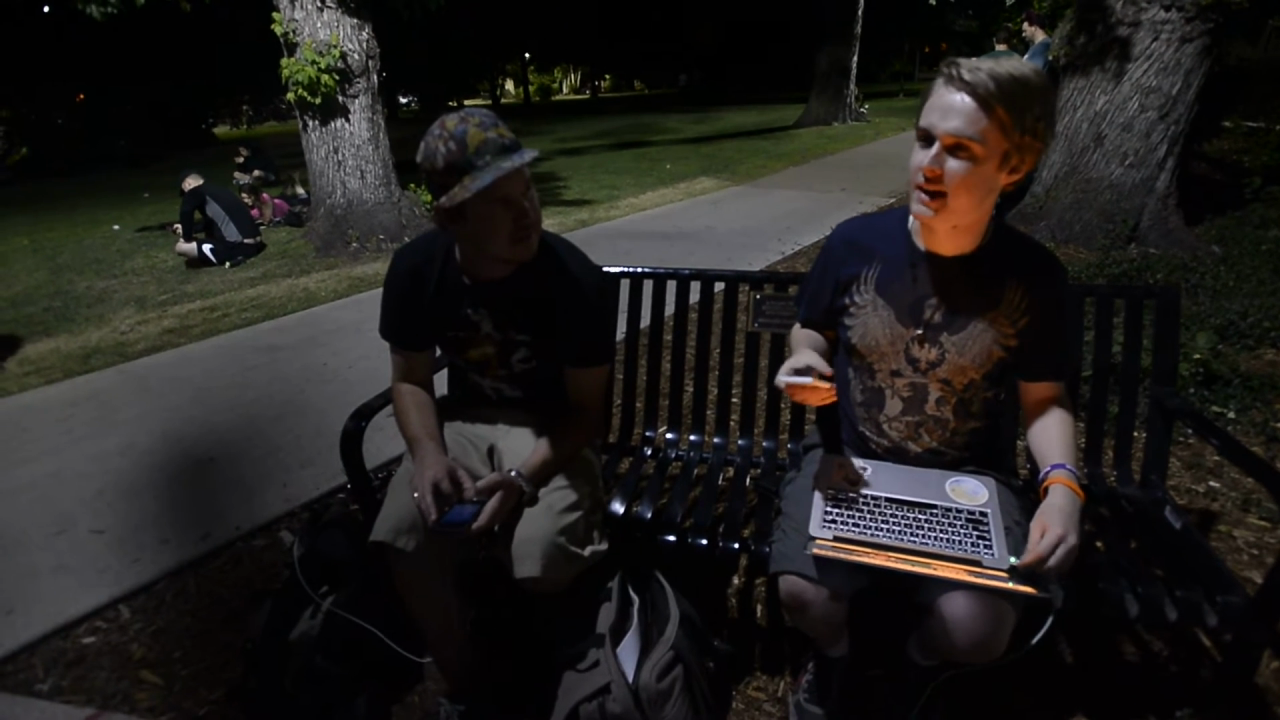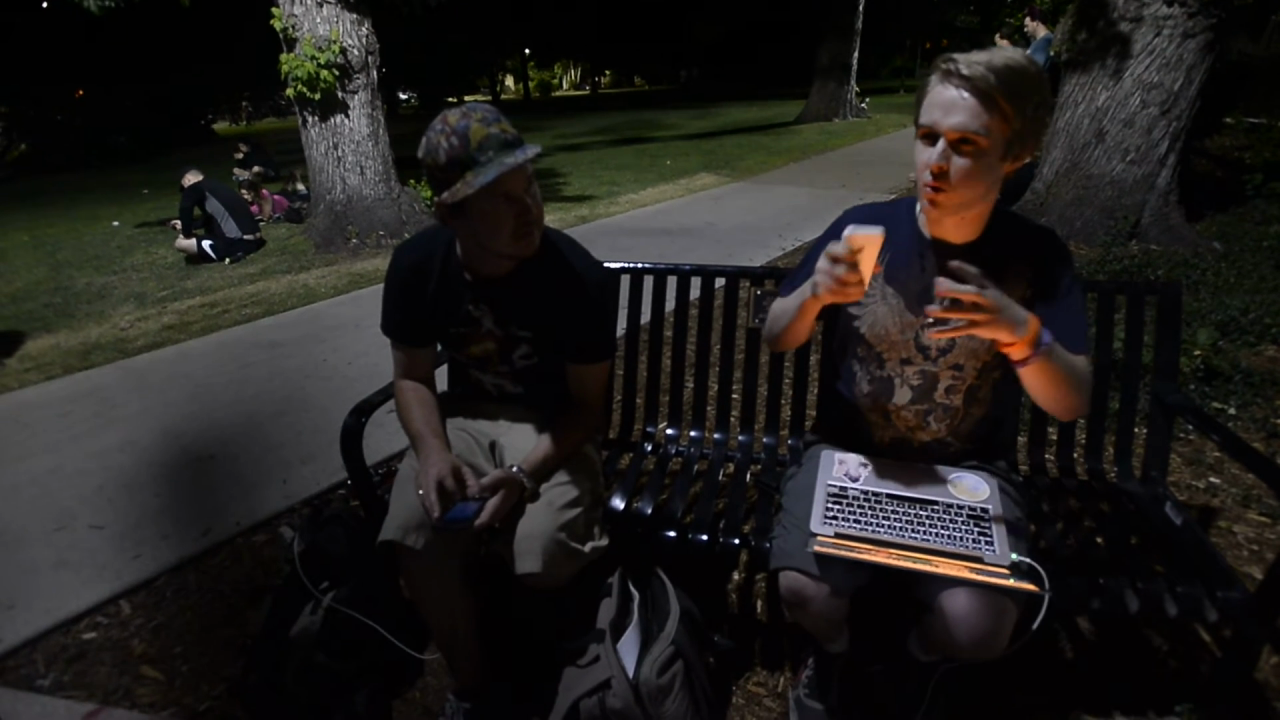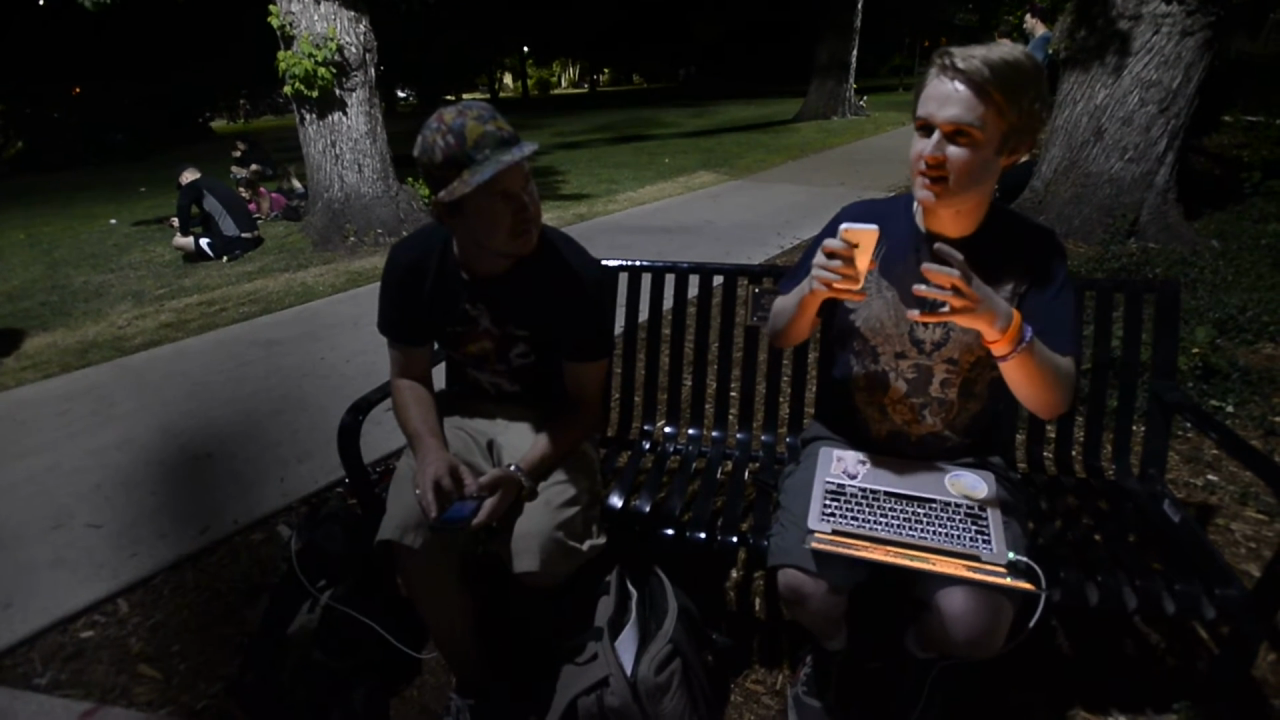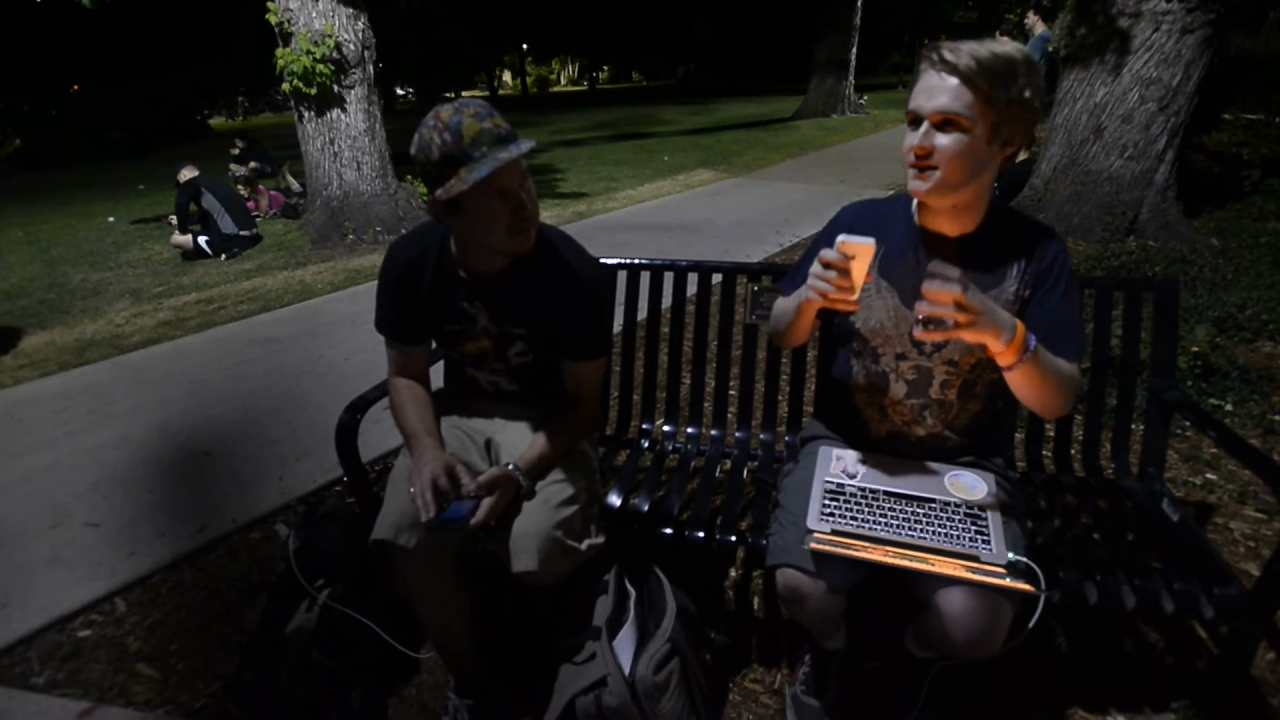
dt=0.5s
person 1, frame 1
left shoulder: (1033, 274)
right shoulder: (856, 243)
left elbow: (1043, 400)
right elbow: (811, 334)
left wrist: (1062, 485)
right wrist: (804, 360)
left hip: (966, 477)
right hip: (848, 459)
left knee: (976, 631)
right knee: (804, 596)
right ankle: (835, 656)
person 1, frame 2
left shoulder: (1039, 256)
right shoulder: (863, 227)
left elbow: (1072, 402)
right elbow: (777, 338)
left wrist: (1017, 329)
right wrist: (812, 295)
left hip: (966, 470)
right hip: (848, 452)
left knee: (978, 627)
right knee: (805, 592)
left ankle: (913, 662)
right ankle: (833, 652)
person 1, frame 3
left shoulder: (1033, 252)
right shoulder: (861, 223)
left elbow: (1053, 401)
right elbow: (780, 336)
left wrist: (998, 322)
right wrist: (812, 290)
left hip: (962, 464)
right hip: (846, 445)
left knee: (976, 625)
right knee: (803, 588)
left ankle: (910, 657)
right ankle: (832, 647)
person 1, frame 4
left shoulder: (1035, 253)
right shoulder: (861, 223)
left elbow: (1060, 398)
right elbow: (781, 336)
left wrist: (1002, 335)
right wrist: (809, 299)
left hip: (962, 464)
right hip: (846, 445)
left knee: (974, 626)
right knee: (802, 588)
left ankle: (908, 658)
right ankle: (830, 648)
person 2, frame 1
left shoulder: (576, 280)
right shoulder: (416, 269)
left elbow: (586, 409)
right elbow: (411, 380)
left wrist: (524, 480)
right wrist: (429, 456)
left hip: (552, 430)
right hip: (466, 421)
left knee: (542, 562)
right knee: (404, 539)
person 2, frame 2
left shoulder: (578, 278)
right shoulder: (416, 265)
left elbow: (587, 405)
right elbow: (412, 376)
left wrist: (525, 475)
right wrist: (433, 453)
left hip: (553, 427)
right hip: (468, 417)
left knee: (543, 559)
right knee: (413, 537)
person 2, frame 3
left shoulder: (575, 275)
right shoulder: (413, 263)
left elbow: (585, 402)
right elbow: (409, 375)
left wrist: (523, 473)
right wrist: (430, 451)
left hip: (550, 424)
right hip: (464, 414)
left knee: (541, 559)
right knee: (412, 539)
person 2, frame 4
left shoulder: (574, 274)
right shoulder: (411, 262)
left elbow: (582, 401)
right elbow: (407, 374)
left wrist: (521, 473)
right wrist: (427, 451)
left hip: (550, 423)
right hip: (462, 413)
left knee: (539, 558)
right knee: (407, 538)
